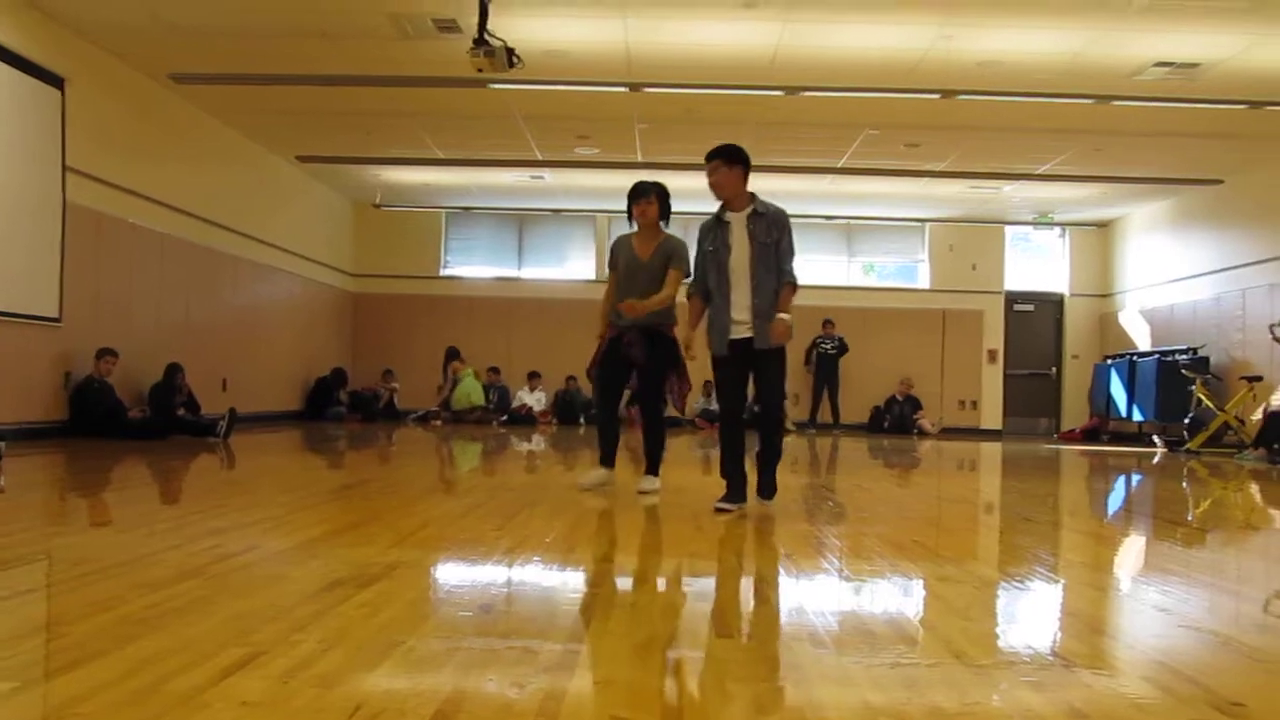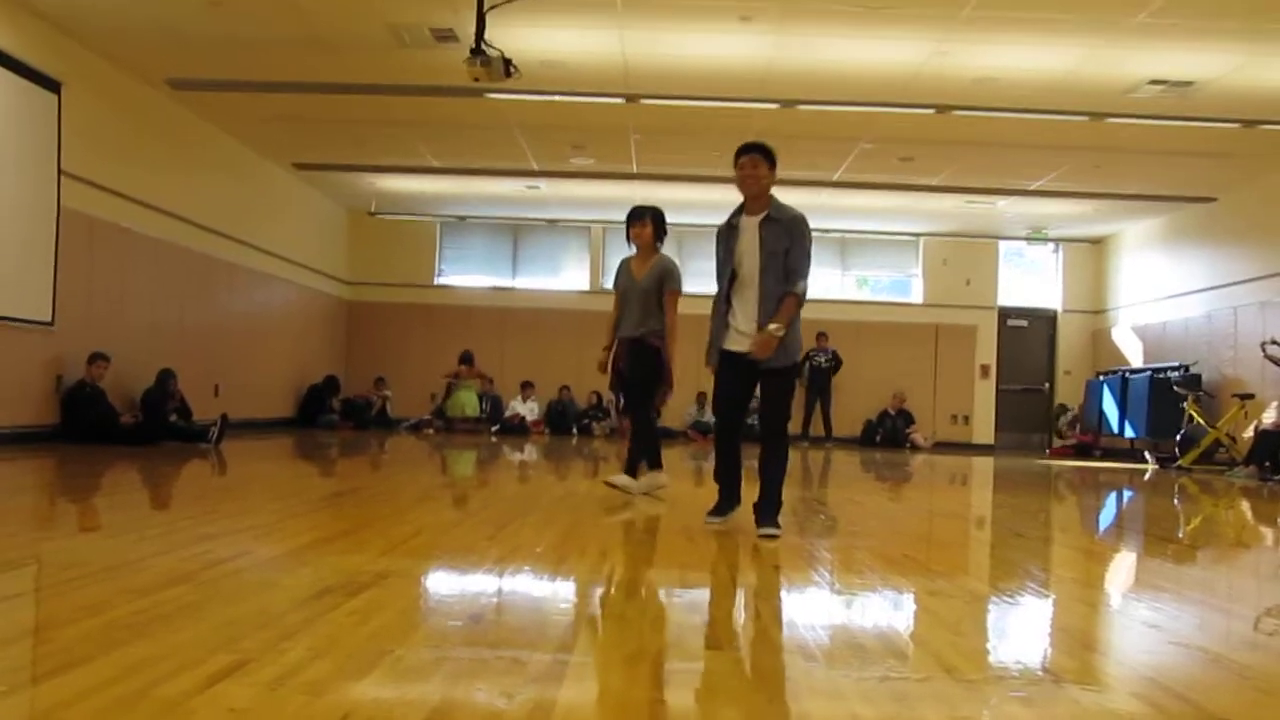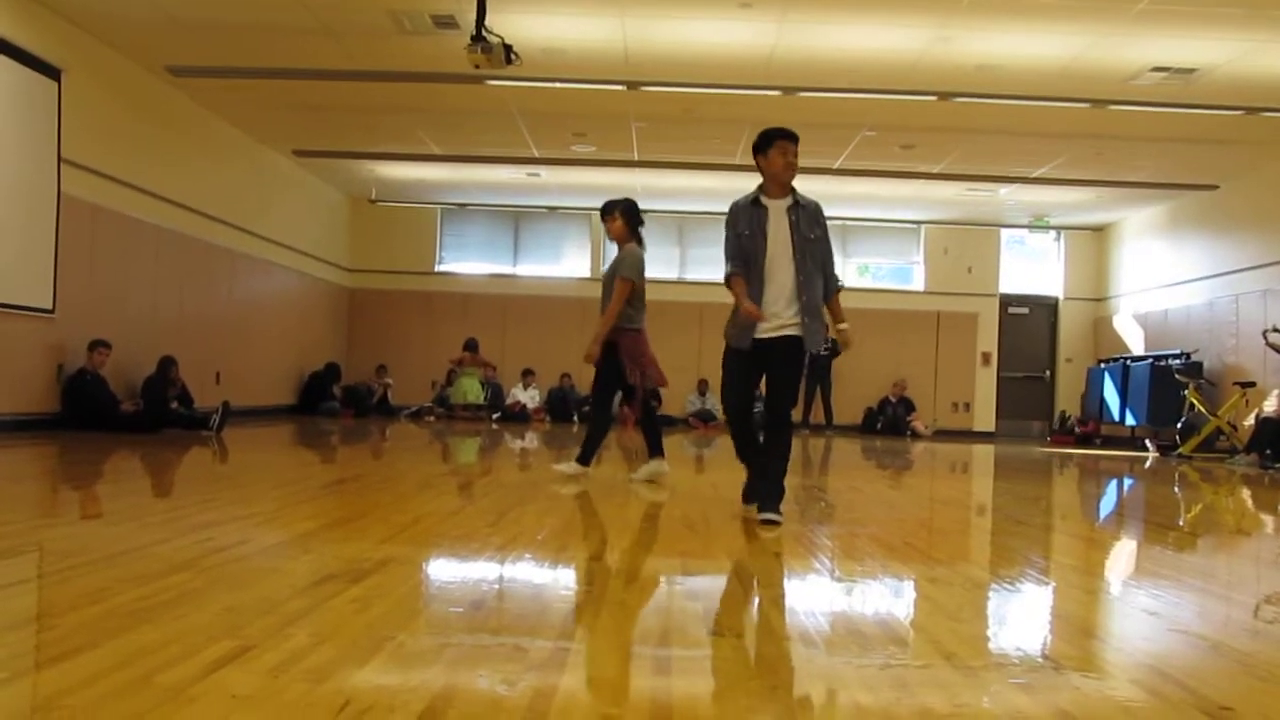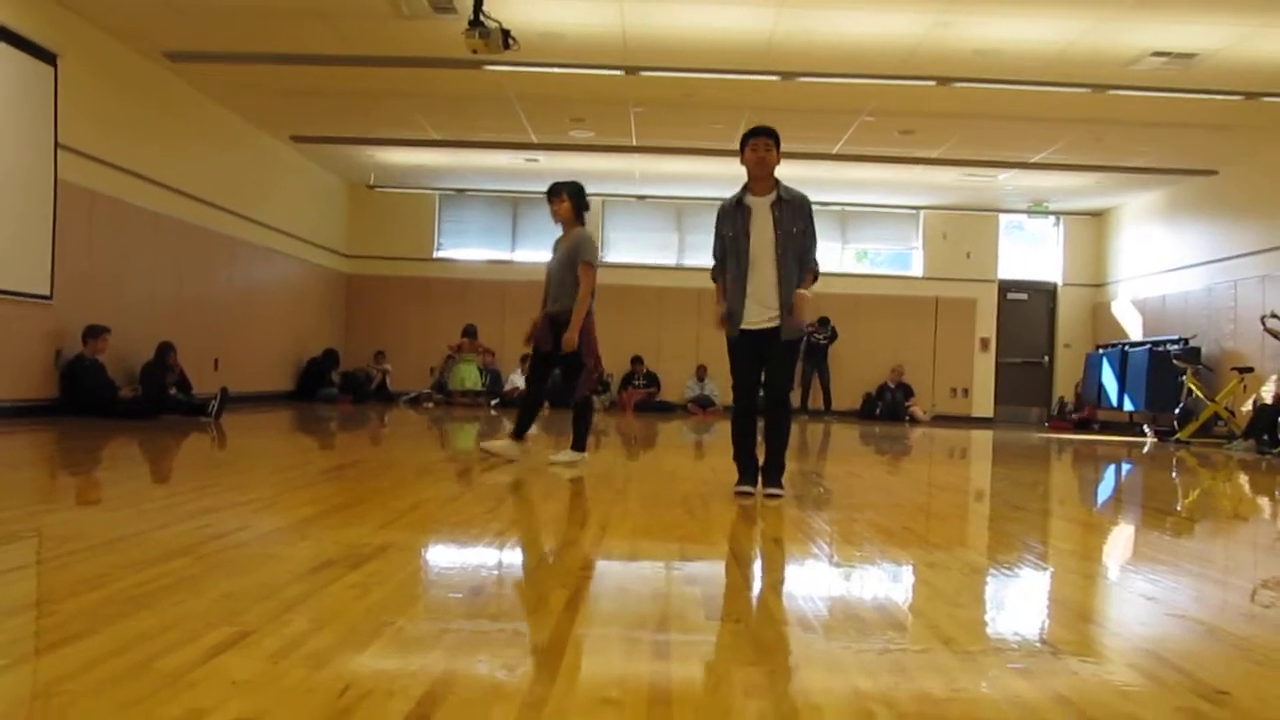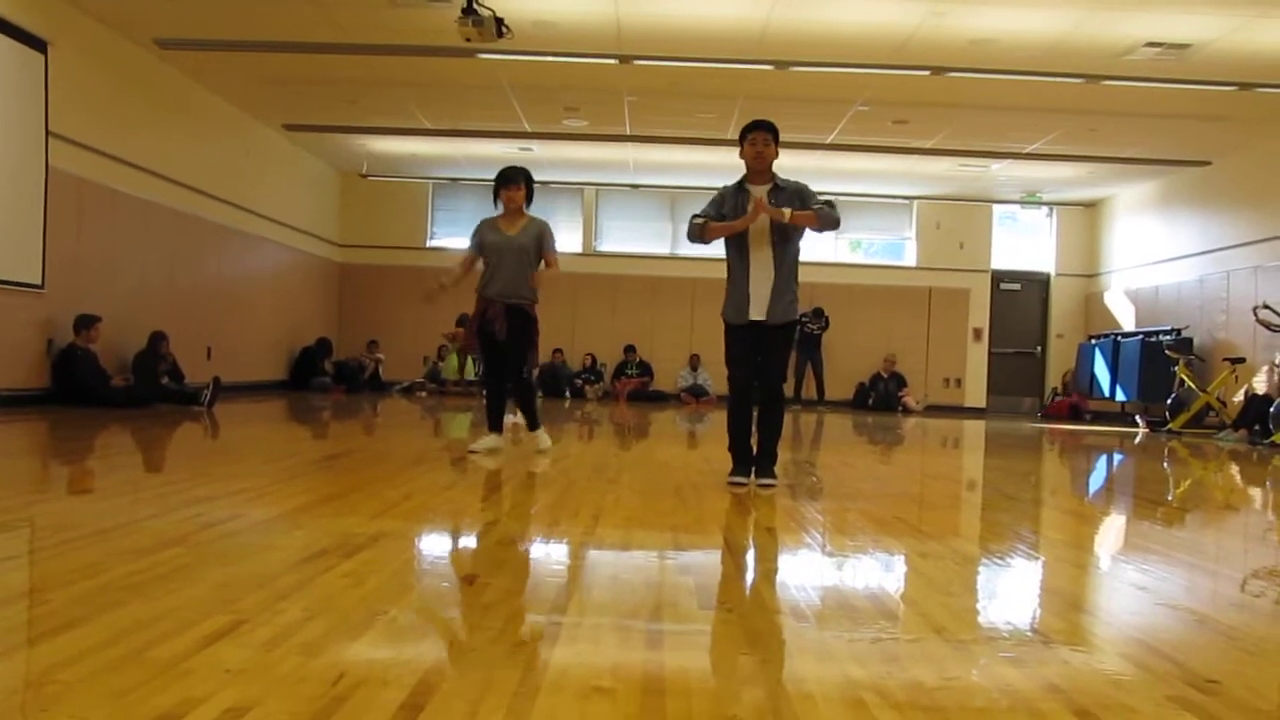
dt=0.7s
person 1, frame 1
left shoulder: (774, 219)
right shoulder: (709, 229)
left elbow: (786, 274)
right elbow: (700, 286)
left wrist: (783, 315)
right wrist: (690, 328)
left hip: (765, 333)
right hip: (725, 336)
left knee: (772, 408)
right knee: (730, 412)
left ankle: (767, 475)
right ankle: (734, 488)
person 1, frame 2
left shoulder: (793, 223)
right shoulder: (727, 230)
left elbow: (797, 285)
left wrist: (775, 329)
right wrist: (713, 344)
left hip: (777, 346)
right hip: (733, 345)
left knee: (774, 428)
right knee: (726, 420)
left ankle: (768, 512)
right ankle: (727, 494)
person 1, frame 3
left shoulder: (811, 212)
right shoulder: (741, 211)
left elbow: (826, 272)
right elbow: (735, 265)
left wrist: (840, 320)
right wrist: (743, 300)
left hip: (791, 331)
right hip: (747, 331)
left knee: (779, 415)
right knee: (735, 406)
left ankle: (769, 498)
right ankle: (756, 471)
person 1, frame 4
left shoulder: (798, 204)
right shoulder: (729, 210)
left elbow: (809, 260)
right elbow: (721, 265)
left wrist: (802, 293)
right wrist: (721, 304)
left hip: (785, 322)
right hip: (742, 322)
left knee: (778, 398)
right knee: (744, 397)
left ankle: (773, 474)
right ankle: (746, 472)
person 1, frame 5
left shoulder: (796, 193)
right shoulder: (728, 196)
left elbow: (831, 218)
right elbow: (696, 230)
left wrist: (781, 215)
right wrist: (743, 222)
left hip: (780, 310)
right hip: (739, 311)
left knee: (772, 388)
right knee: (740, 387)
left ankle: (766, 463)
right ankle: (740, 462)
person 2, frame 1
left shoulder: (675, 247)
right shoulder: (620, 245)
left elbow: (670, 292)
right elbow: (611, 292)
left wrist: (646, 306)
right wrist: (602, 331)
left hip: (657, 334)
right hip: (621, 333)
left knee: (650, 405)
right knee: (606, 397)
left ankle: (652, 473)
right ankle: (606, 467)
person 2, frame 2
left shoulder: (666, 266)
right shoulder: (625, 265)
left elbow: (670, 314)
right elbow: (617, 311)
left wrist: (668, 354)
right wrist: (607, 347)
left hip: (650, 345)
right hip: (627, 345)
left knee: (639, 409)
right knee: (639, 410)
left ankle: (630, 474)
right ankle: (655, 471)
person 2, frame 3
left shoulder: (630, 254)
right shoulder: (625, 255)
left elbow: (617, 302)
left wrist: (596, 341)
right wrist: (601, 340)
left hip: (621, 339)
right hip: (625, 339)
left knee: (601, 401)
right knee: (638, 402)
left ankle: (583, 462)
right ankle: (656, 459)
person 2, frame 4
left shoulder: (583, 239)
right shoulder: (559, 243)
left elbow: (585, 288)
left wrist: (574, 328)
right wrist: (537, 322)
left hip: (571, 323)
right hip: (551, 323)
left knee: (576, 387)
right knee: (534, 383)
left ankle: (578, 449)
right ankle: (514, 441)
person 2, frame 5
left shoulder: (539, 228)
right shoulder: (485, 228)
left elbow: (554, 267)
right elbow: (467, 265)
left wrist: (544, 276)
right wrist: (446, 283)
left hip: (520, 312)
right hip: (488, 310)
left knee: (518, 374)
right knee: (493, 375)
left ankle: (535, 428)
right ankle: (495, 433)
